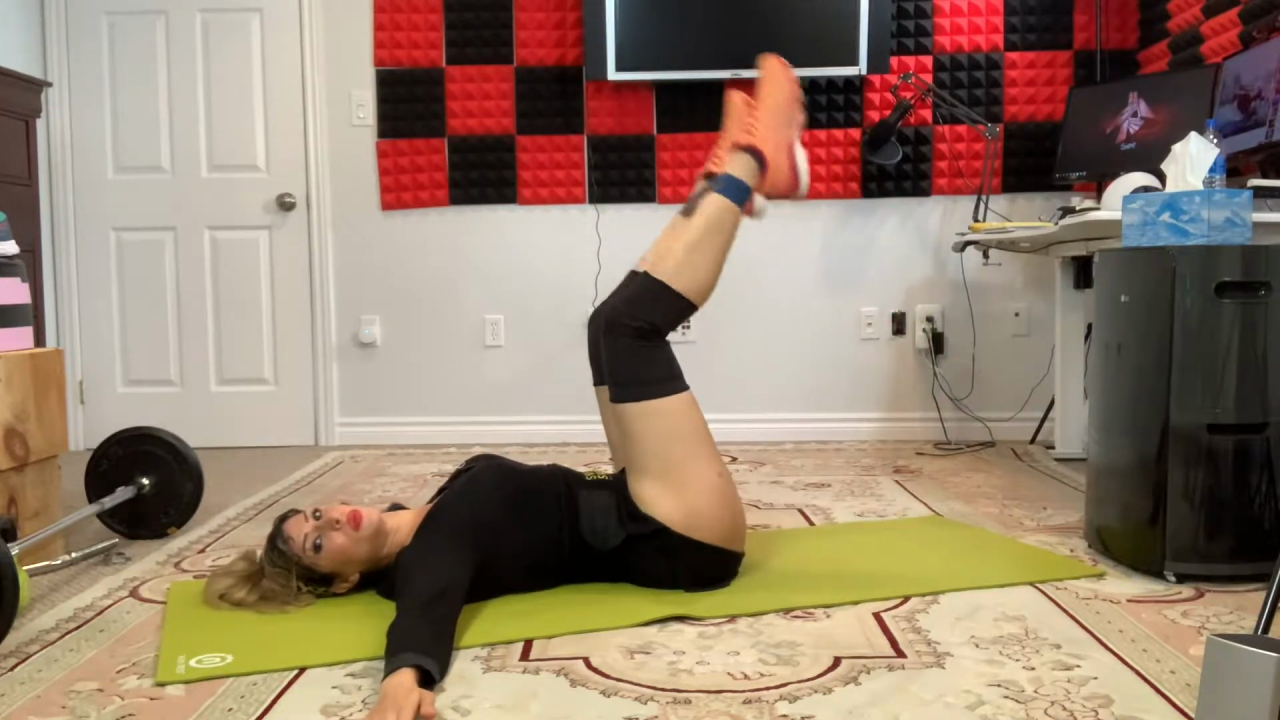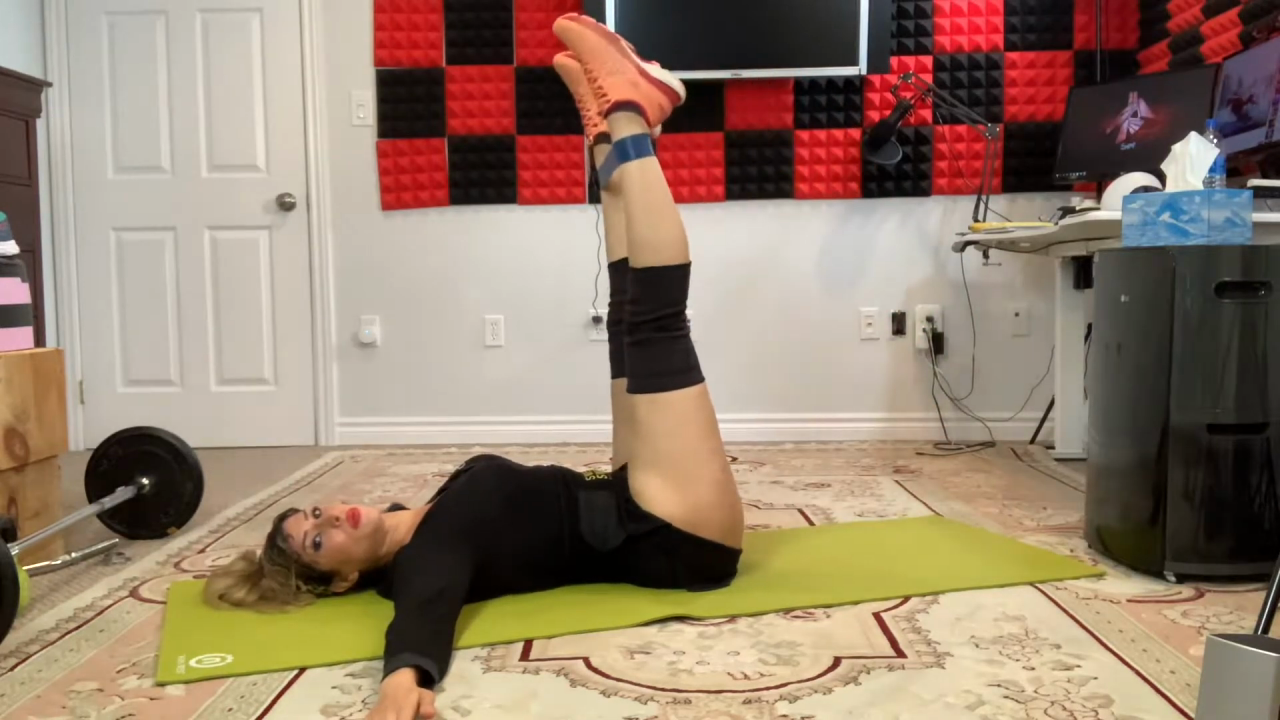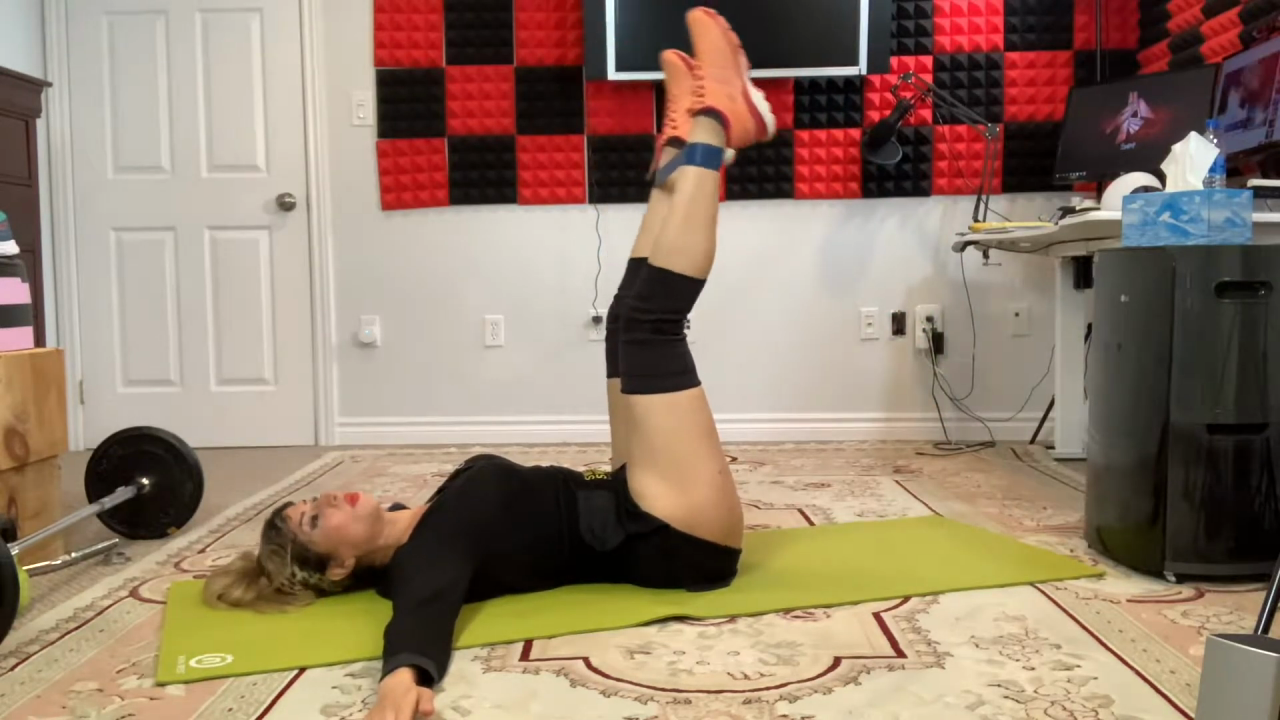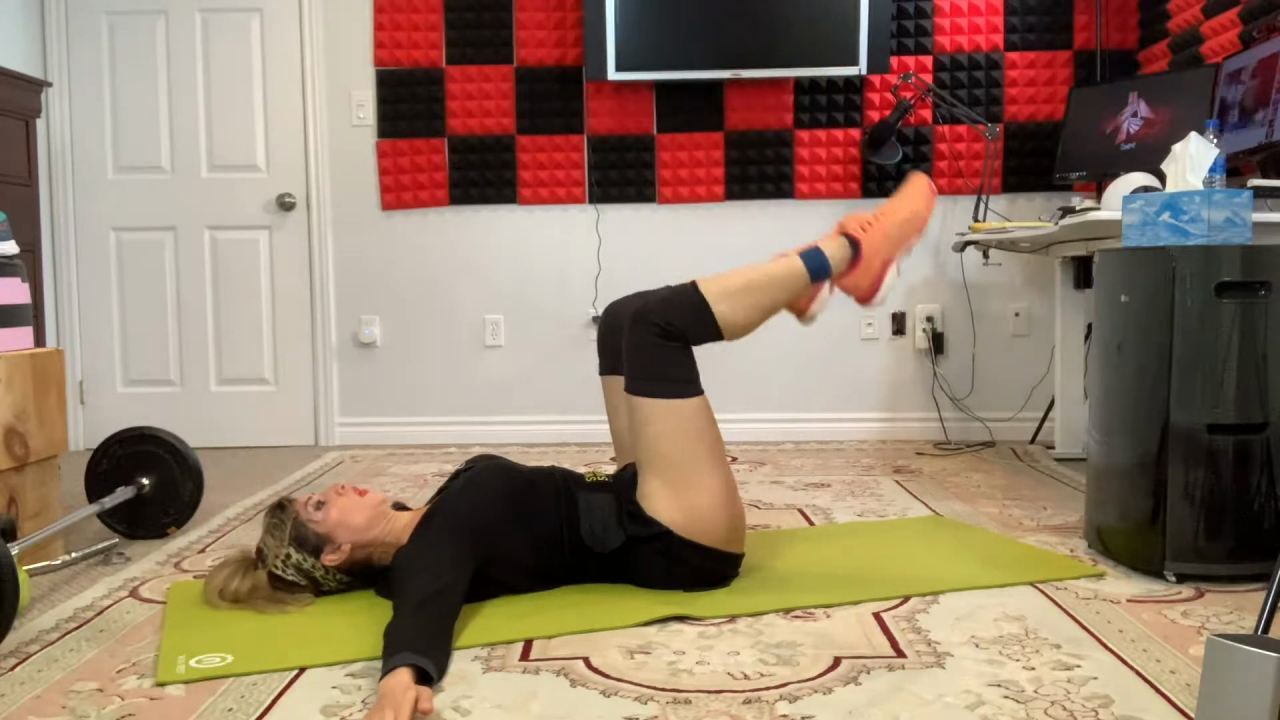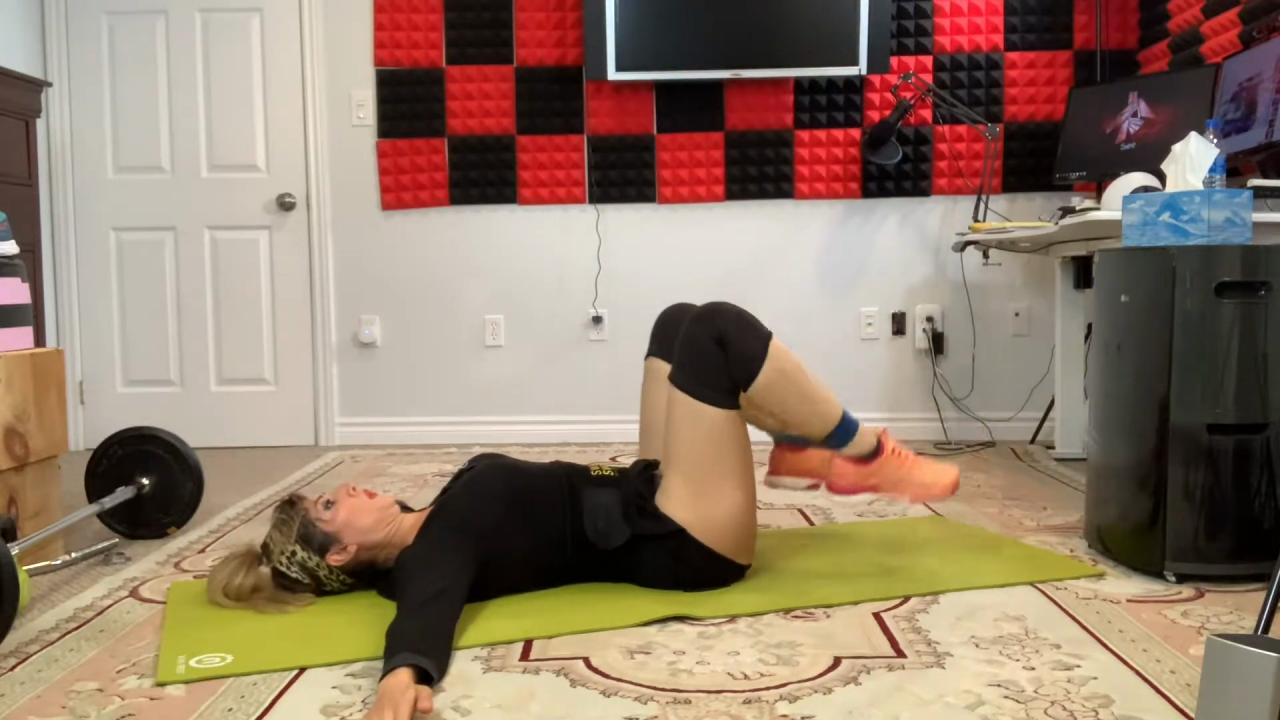
dt=0.5s
person 1, frame 1
left shoulder: (426, 519)
right shoulder: (421, 565)
right elbow: (424, 617)
left hip: (634, 518)
right hip: (683, 548)
left knee: (624, 330)
right knee: (625, 325)
left ankle: (742, 174)
right ankle: (746, 162)
person 1, frame 2
left shoulder: (420, 526)
right shoulder: (418, 564)
right elbow: (425, 610)
left hip: (629, 510)
right hip: (679, 541)
right knee: (652, 319)
left ankle: (612, 133)
right ankle: (624, 121)
person 1, frame 3
left shoulder: (418, 528)
right shoulder: (418, 561)
right elbow: (424, 610)
left hip: (631, 519)
right hip: (679, 543)
right knee: (643, 320)
right ankle: (712, 125)
person 1, frame 4
left shoulder: (415, 532)
right shoulder: (415, 563)
right elbow: (424, 611)
left hip: (628, 517)
right hip: (678, 548)
left knee: (628, 323)
right knee: (649, 324)
left ankle: (805, 272)
right ankle: (845, 252)
person 1, frame 5
left shoulder: (422, 531)
right shoulder: (423, 562)
right elbow: (427, 613)
left hip: (646, 500)
right hip: (683, 543)
left knee: (685, 324)
right knee: (717, 331)
left ankle: (805, 453)
right ankle: (870, 458)
